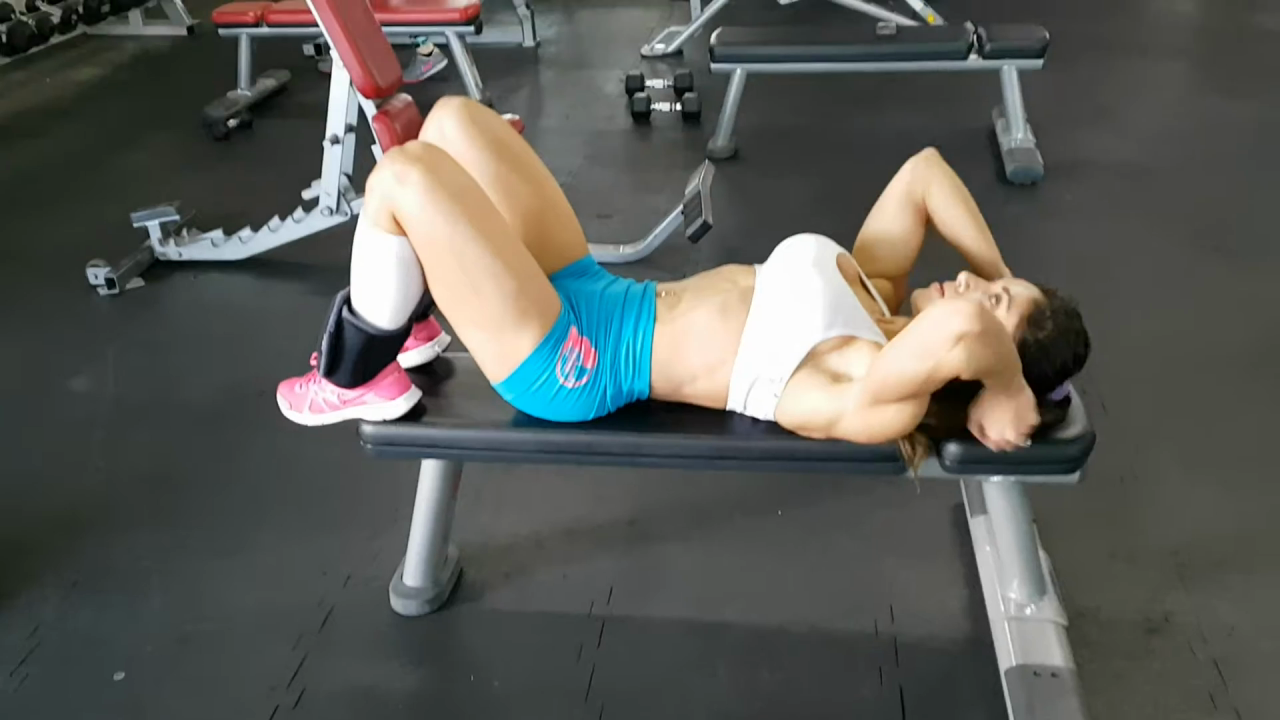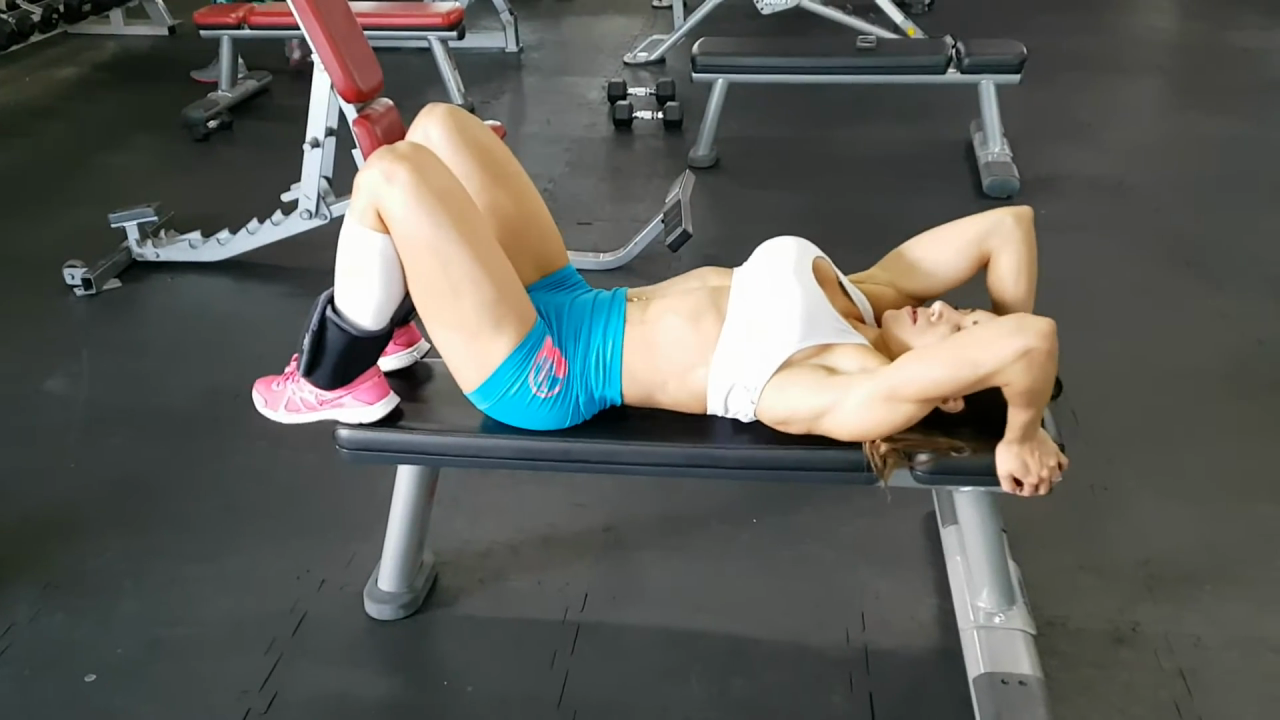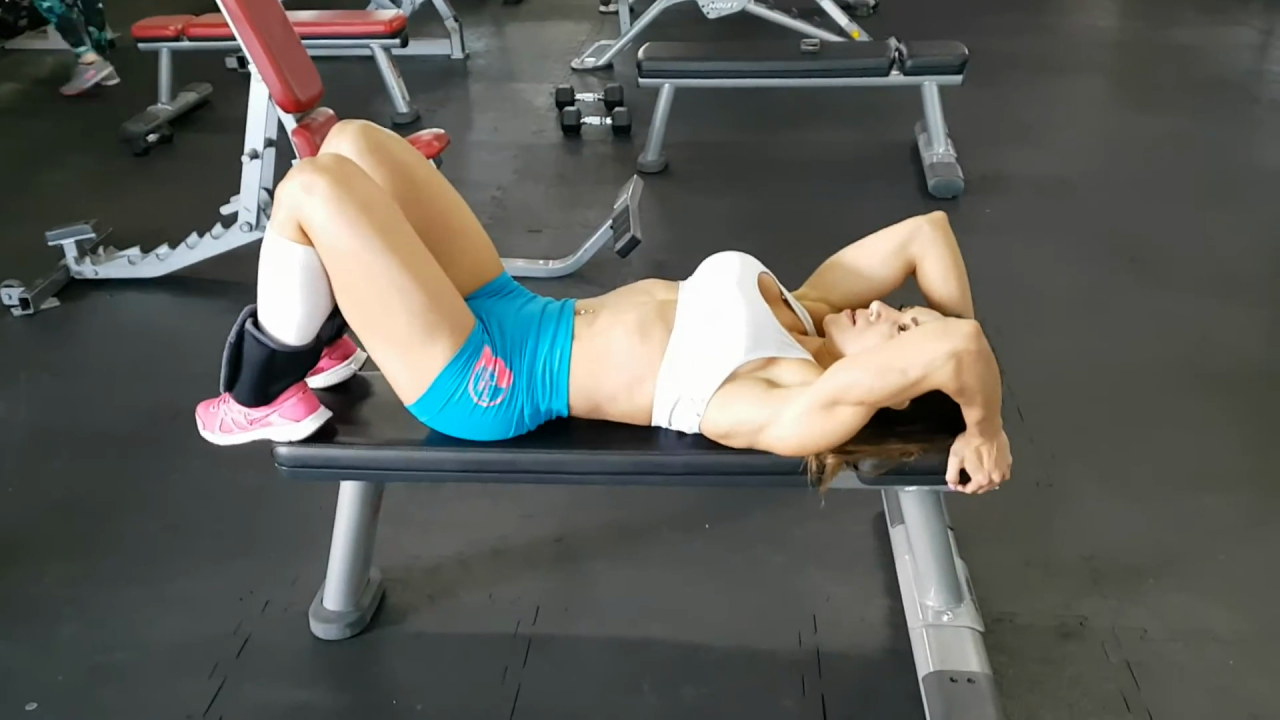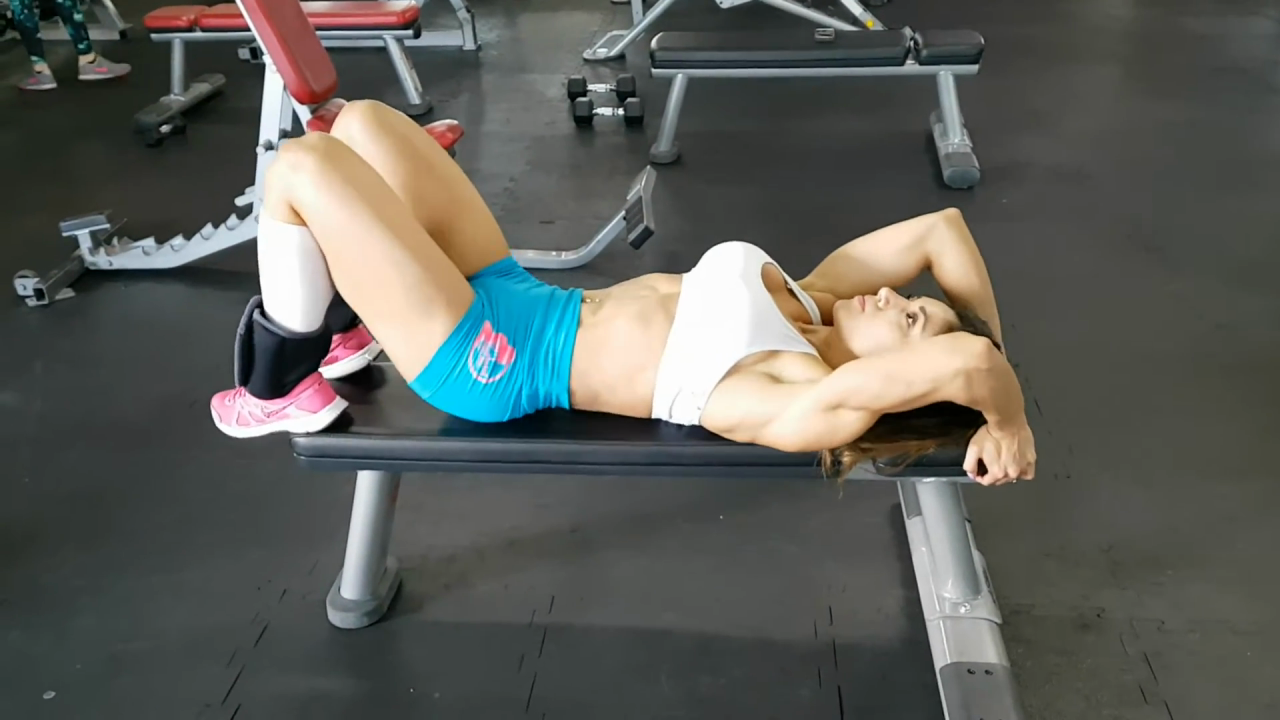
dt=1s
person 1, frame 1
left shoulder: (887, 401)
right shoulder: (876, 296)
left elbow: (958, 332)
right elbow: (923, 171)
left wrist: (1011, 391)
right wrist: (996, 266)
left hip: (567, 367)
right hip: (591, 301)
left knee: (404, 173)
right knee: (453, 120)
left ankle: (360, 380)
right ankle: (403, 320)
person 1, frame 2
left shoulder: (868, 396)
right shoulder: (868, 304)
left elbow: (1033, 339)
right elbow: (1010, 222)
left wrist: (1024, 433)
right wrist: (1019, 337)
left hip: (539, 378)
right hip: (568, 310)
left knee: (391, 173)
right knee: (439, 125)
left ankle: (339, 381)
right ankle: (386, 327)
person 1, frame 3
left shoulder: (810, 409)
right shoulder: (807, 316)
left elbow: (959, 344)
right elbow: (927, 230)
left wrist: (983, 426)
right wrist: (965, 343)
left hip: (483, 385)
right hip: (508, 318)
left knee: (313, 187)
right knee: (351, 142)
left ankle: (267, 396)
right ankle: (324, 338)
person 1, frame 4
left shoulder: (818, 404)
right shoulder: (813, 306)
left elbow: (967, 364)
right elbow: (941, 227)
left wrist: (1007, 421)
right wrist: (995, 342)
left hip: (486, 367)
right hip: (515, 303)
left knee: (302, 166)
right knee: (360, 123)
left ankle: (282, 387)
right ankle: (342, 326)
